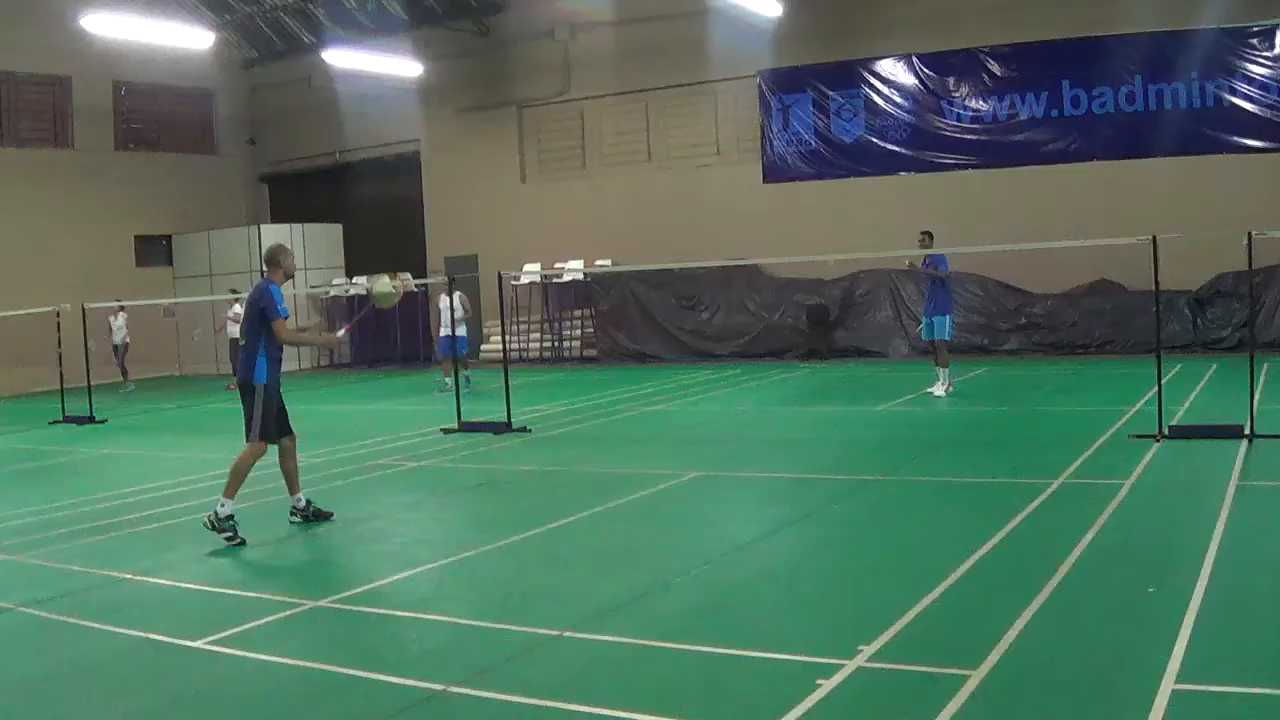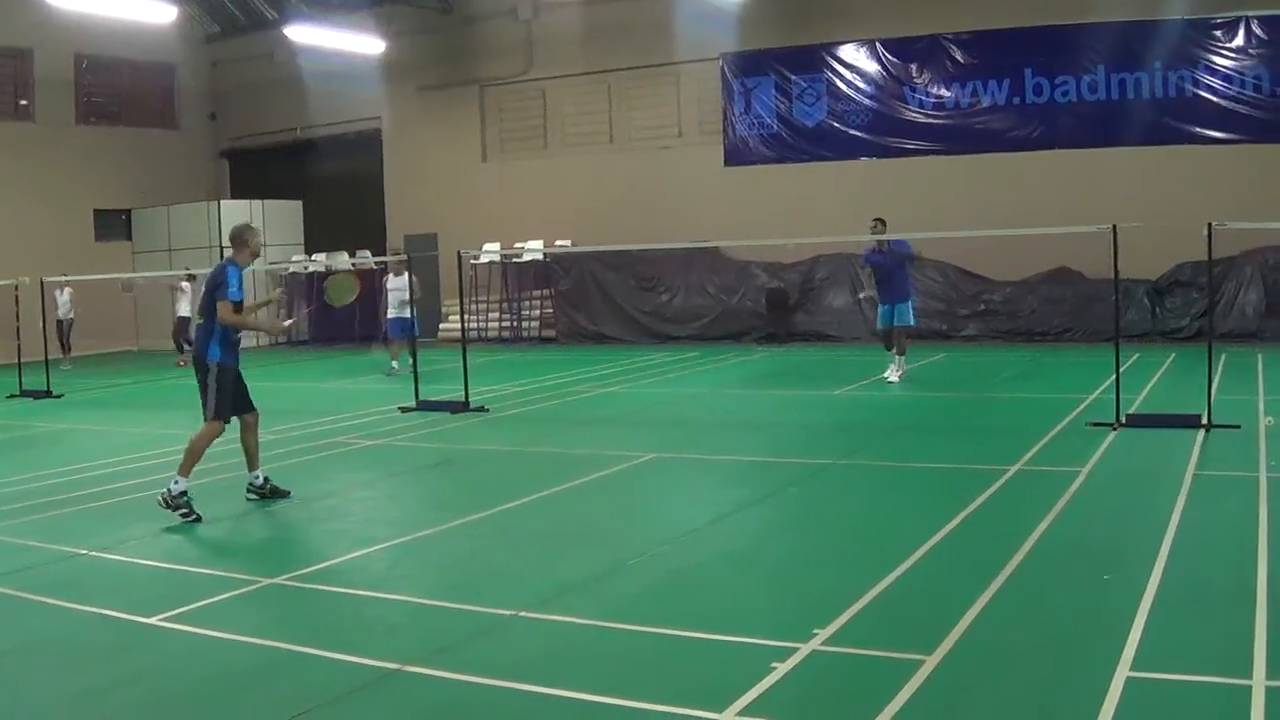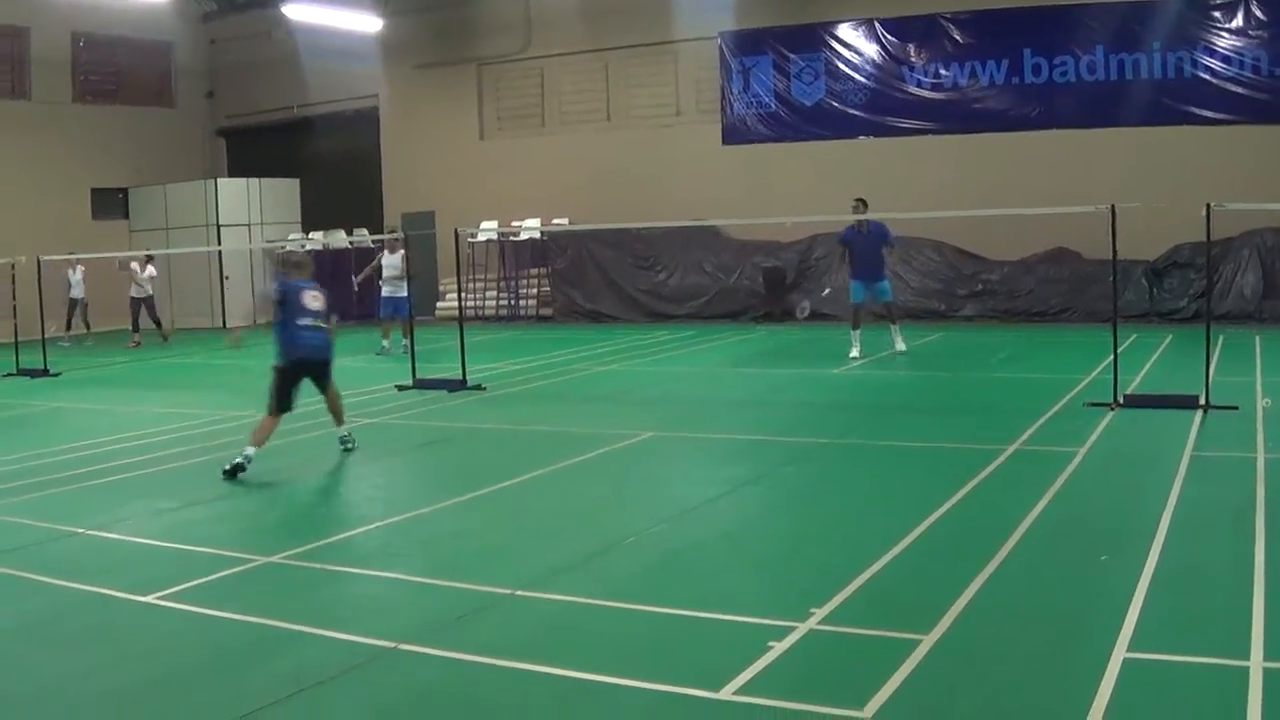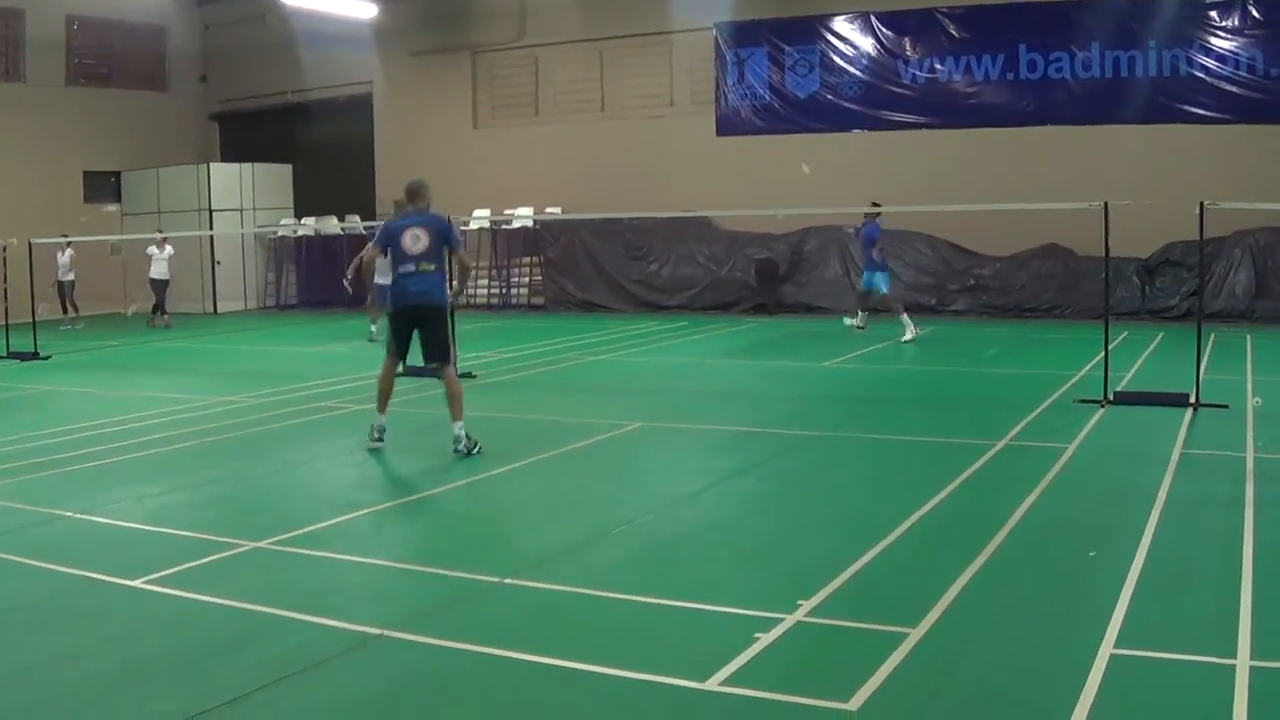
dt=1s
person 1, frame 1
left shoulder: (264, 290)
right shoulder: (269, 290)
right elbow: (283, 336)
left wrist: (305, 330)
right wrist: (321, 340)
left hip: (265, 379)
right hip: (258, 379)
left knee: (287, 440)
right knee: (257, 446)
left ankle: (299, 505)
right ankle: (221, 513)
person 1, frame 2
left shoulder: (233, 272)
right shoulder: (228, 272)
right elbow: (224, 317)
left wrist: (265, 302)
right wrist: (264, 326)
left hip: (226, 359)
right hip: (213, 358)
left knee: (250, 418)
right knee: (214, 426)
left ankle: (257, 482)
right ankle: (174, 491)
person 1, frame 3
left shoulder: (285, 285)
right shoulder: (321, 292)
left elbow: (270, 297)
left hip: (293, 356)
right hip: (321, 352)
left knee: (274, 413)
right knee: (329, 389)
left ankle: (246, 456)
right ankle: (344, 435)
person 1, frame 4
left shoulder: (391, 226)
right shoulder: (441, 224)
left elbow: (368, 258)
right elbow: (464, 262)
right wrist: (460, 287)
left hip: (401, 302)
right hip: (434, 301)
left knee: (391, 363)
right knee: (446, 368)
left ankle: (379, 426)
right ankle: (459, 435)
